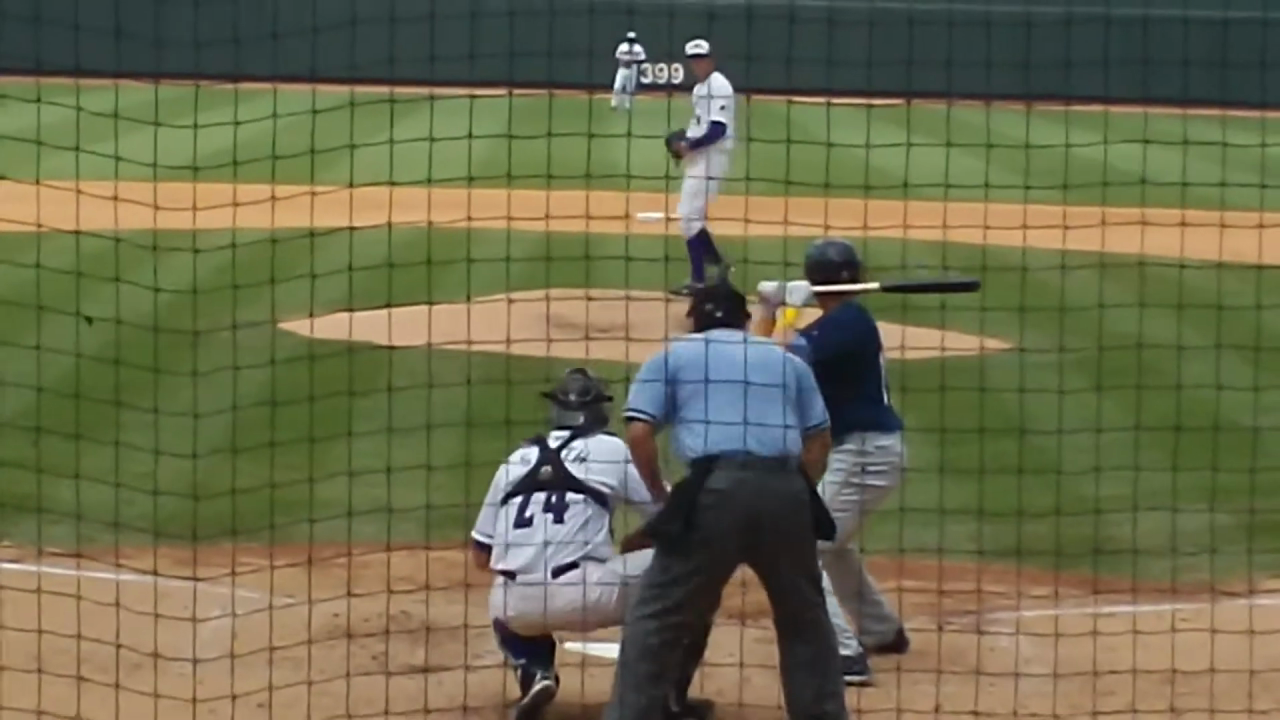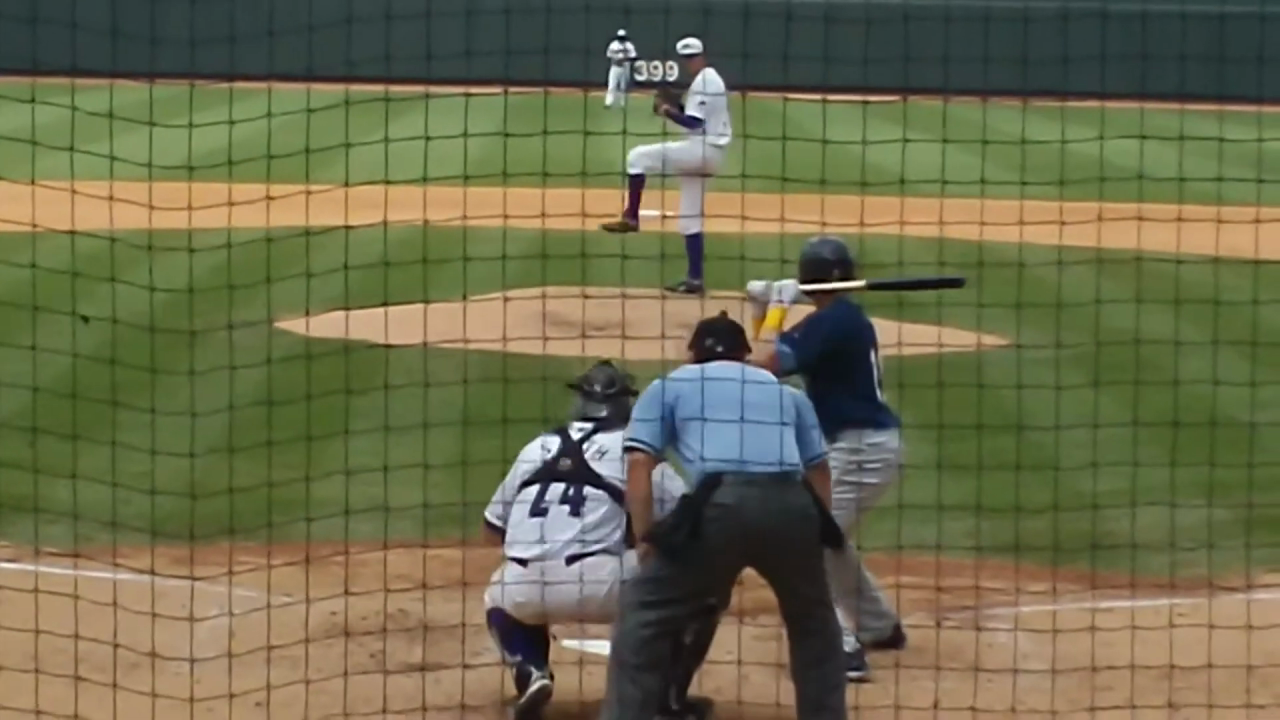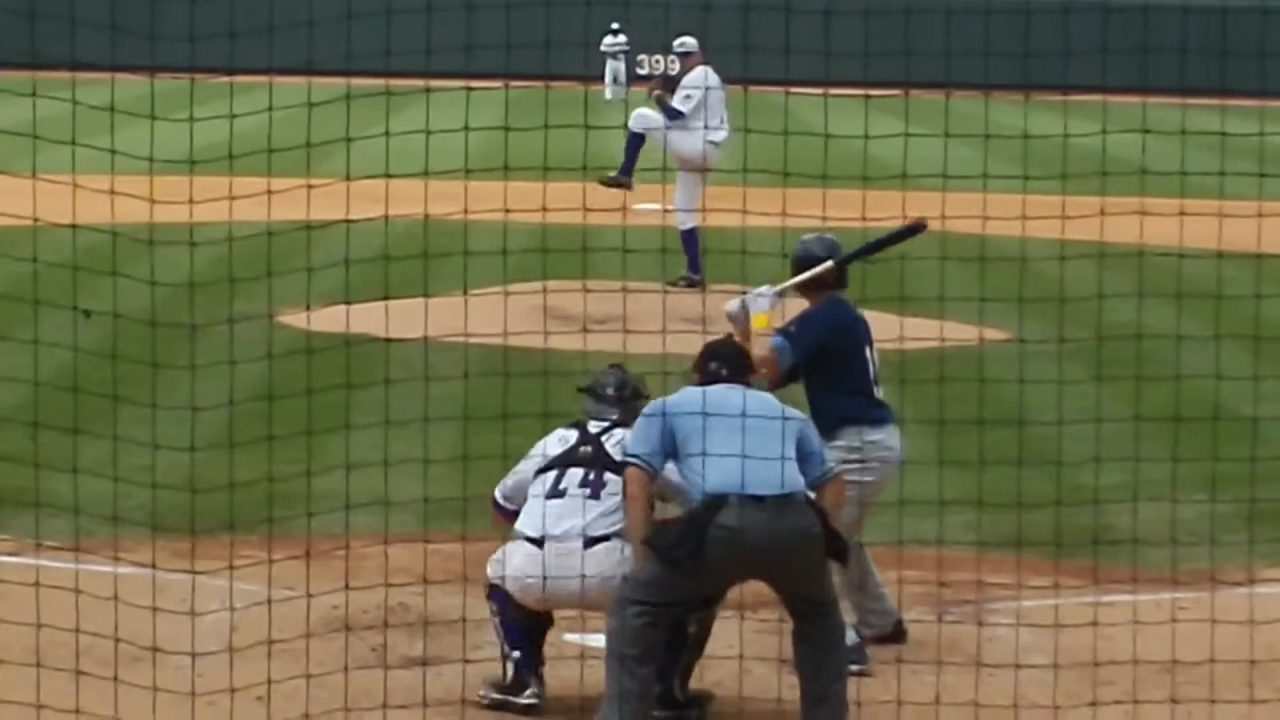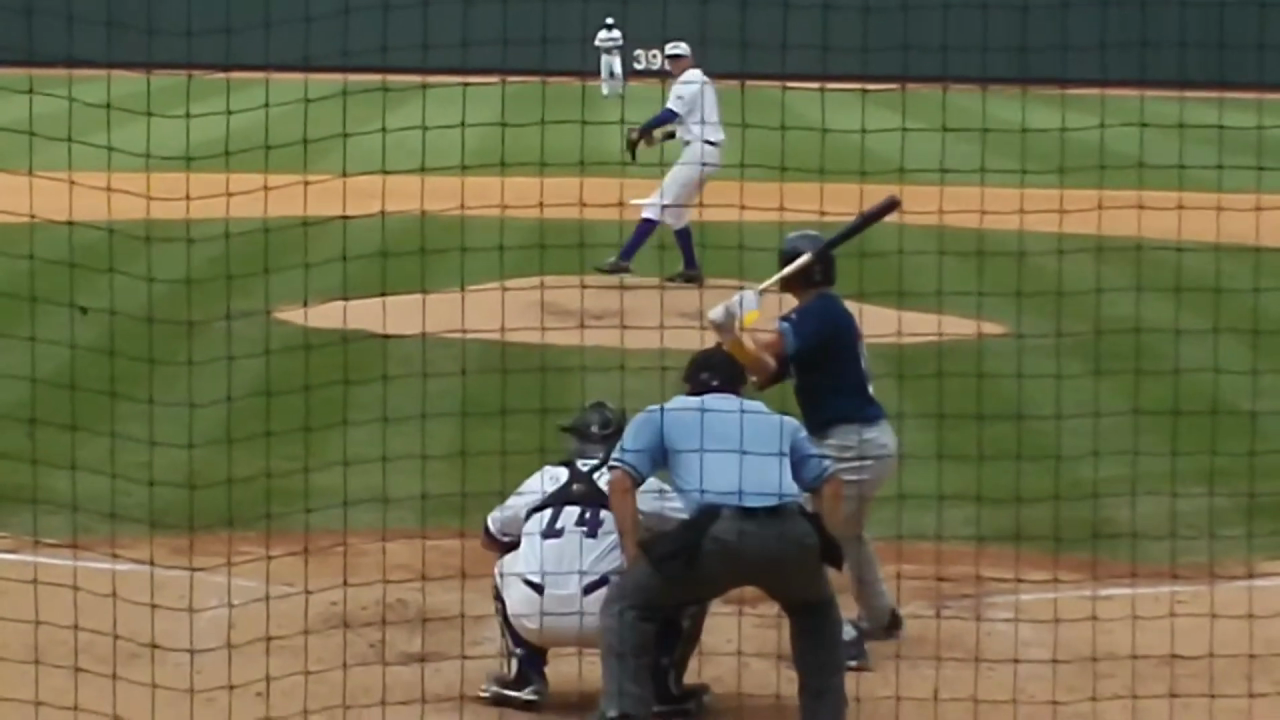
dt=0.3s
person 1, frame 1
left shoulder: (842, 322)
right shoulder: (850, 319)
left wrist: (774, 310)
right wrist: (771, 309)
left hip: (863, 453)
right hip: (872, 448)
right knee: (829, 542)
left ankle: (847, 655)
right ankle: (884, 631)
person 1, frame 2
left shoulder: (830, 320)
right shoulder: (851, 318)
left elbow: (767, 364)
right elbow: (783, 364)
left wrist: (777, 309)
left hip: (858, 450)
right hip: (871, 445)
left ankle: (844, 652)
right ankle: (880, 627)
person 1, frame 3
left shoulder: (823, 317)
right shoulder: (846, 317)
left elbow: (766, 362)
right elbow: (776, 377)
left wrist: (760, 314)
right wrist: (743, 325)
left hip: (856, 447)
right hip: (874, 440)
right knee: (837, 536)
left ankle: (843, 647)
right ankle: (882, 622)
person 1, frame 4
left shoulder: (820, 310)
right shoulder: (823, 313)
left elbow: (771, 343)
right elbow: (766, 373)
left wrist: (749, 312)
right wrist: (729, 333)
left hip: (852, 445)
right hip: (864, 440)
right knee: (841, 529)
left ankle: (843, 642)
right ankle: (878, 615)
person 2, frame 1
left shoulder: (671, 355)
right shoulder: (788, 360)
left elbow: (639, 434)
right elbow: (819, 440)
left wrist: (661, 497)
left hip: (715, 489)
right hip: (785, 489)
left knee: (658, 612)
right knee: (804, 614)
person 2, frame 2
left shoulder: (668, 387)
right shoulder: (787, 392)
left elbow: (639, 463)
right elbow: (819, 470)
left wrist: (645, 544)
right wrist: (812, 532)
left hip: (723, 504)
right hip: (791, 504)
left knee: (644, 608)
right knee: (813, 615)
person 2, frame 3
left shoulder: (667, 407)
right shoulder: (788, 413)
left elbow: (636, 480)
right elbow: (829, 486)
left wrist: (642, 562)
right wrist: (817, 544)
left hip: (725, 525)
right hip: (794, 525)
left knee: (635, 604)
right knee: (818, 613)
person 2, frame 4
left shoulder: (659, 417)
right shoulder: (780, 422)
left elbow: (620, 481)
right elbow: (828, 486)
left wrist: (635, 560)
right wrist: (817, 550)
left hip: (719, 535)
right hip: (790, 537)
left knee: (626, 602)
right knee: (816, 609)
person 3, frame 1
left shoulder: (516, 458)
right shoulder: (610, 449)
left elbow: (482, 555)
right wrist: (616, 554)
left hip: (516, 603)
right hip: (582, 593)
left ankle: (534, 673)
person 3, frame 2
left shoulder: (537, 448)
left elbow: (493, 527)
left hip: (524, 587)
right hip: (593, 583)
left knee: (501, 599)
left ankle: (531, 672)
person 3, frame 3
left shoulder: (553, 440)
left elbow: (502, 510)
left hip: (530, 572)
right hip: (603, 571)
left knee: (500, 570)
left ankle: (522, 681)
right ankle: (668, 689)
person 3, frame 4
left shoulder: (541, 479)
right shoulder: (637, 482)
left elbow: (491, 538)
left hip: (530, 615)
right hip: (602, 615)
left knee: (508, 571)
left ankle: (525, 678)
right ankle: (663, 686)
person 4, frame 1
left shoulder: (719, 85)
right shoulder: (699, 88)
left elbow: (718, 129)
left wrist: (690, 146)
right wrist: (685, 146)
left hip: (711, 158)
right hip: (696, 158)
left knee: (690, 216)
right knee: (689, 218)
left ankle: (716, 268)
right ankle: (697, 279)
person 4, frame 2
left shoulder: (704, 81)
right shoulder: (714, 80)
left elbow: (693, 122)
left wrist: (668, 112)
right wrist: (675, 110)
left hip: (701, 150)
right hip: (710, 153)
left knee: (639, 157)
right knee: (690, 216)
left ankle: (630, 217)
right ankle: (695, 278)
person 4, frame 3
left shoulder: (695, 78)
right shoulder: (711, 78)
left elbow: (674, 114)
left wrist: (659, 98)
right wrist: (667, 98)
left hip: (697, 146)
right hip: (707, 151)
left knee: (641, 117)
right knee: (685, 212)
left ankle: (623, 176)
right ankle: (694, 273)
person 4, frame 4
left shoulder: (688, 81)
right shoulder: (702, 82)
left elbow: (671, 114)
left wrist: (642, 129)
right wrist: (665, 135)
left hip: (699, 153)
right hip: (706, 154)
left knee: (658, 205)
right knee: (676, 212)
left ankle: (624, 260)
right ankle: (691, 270)
